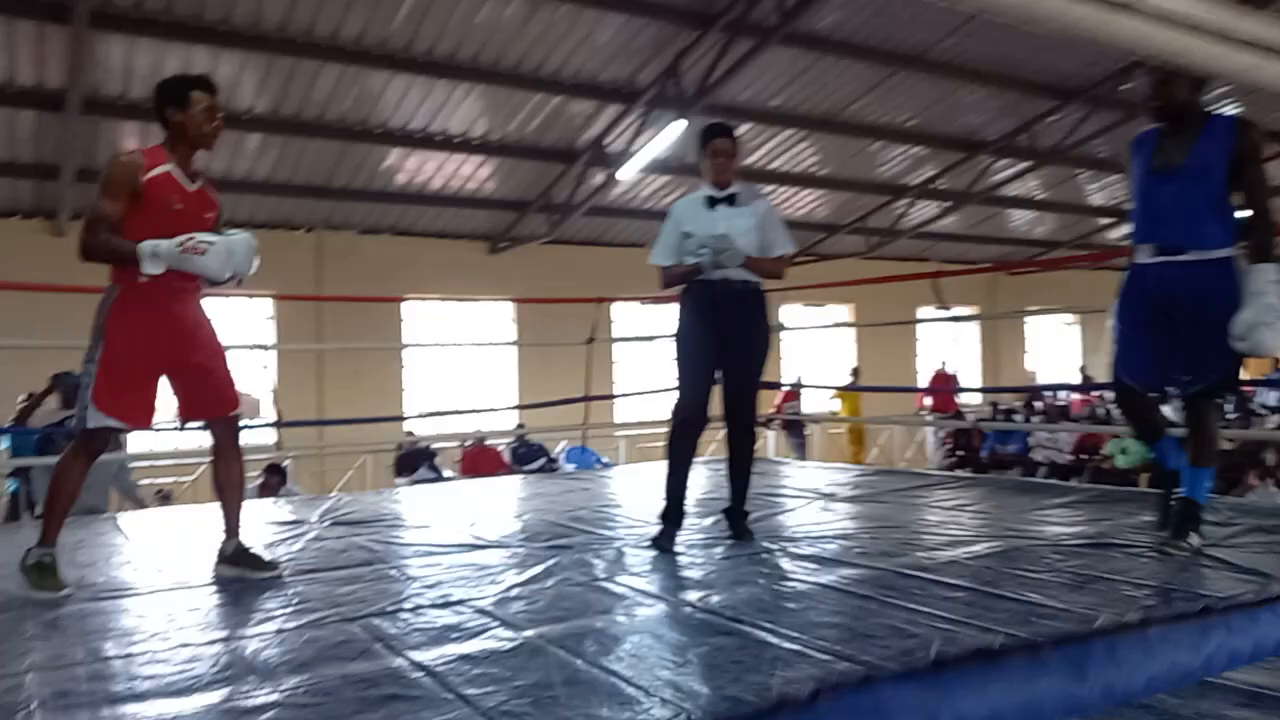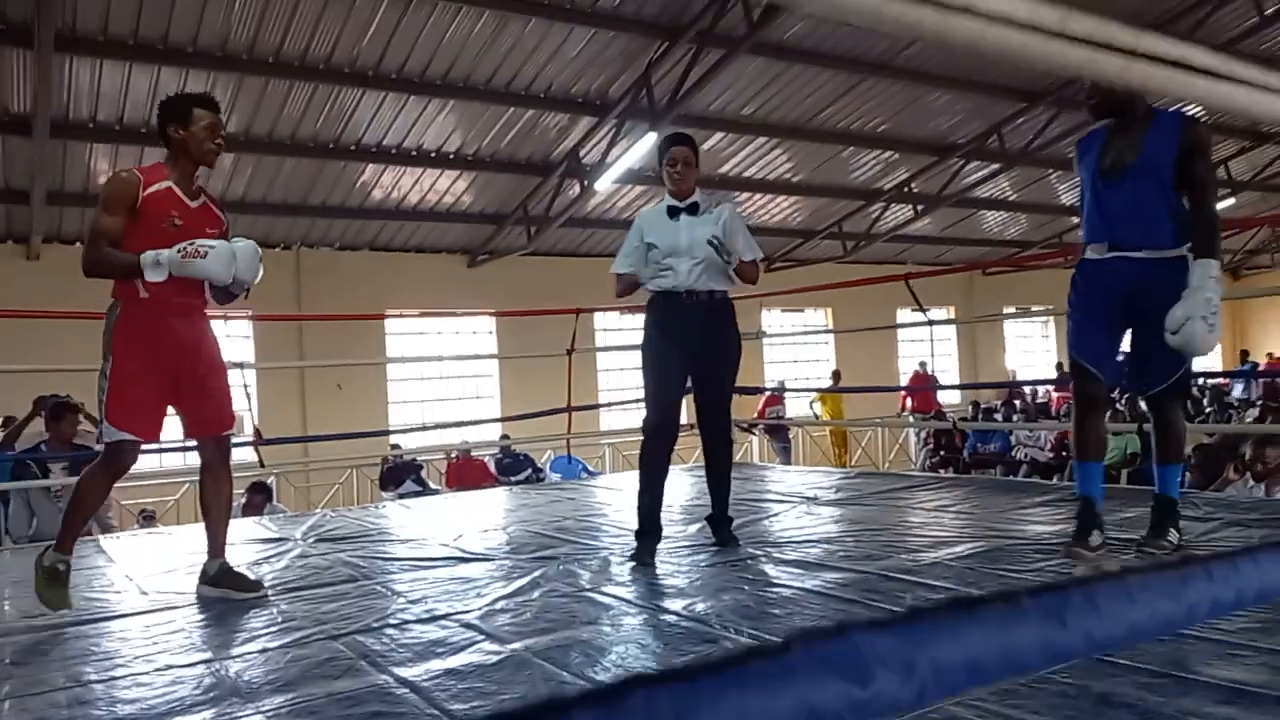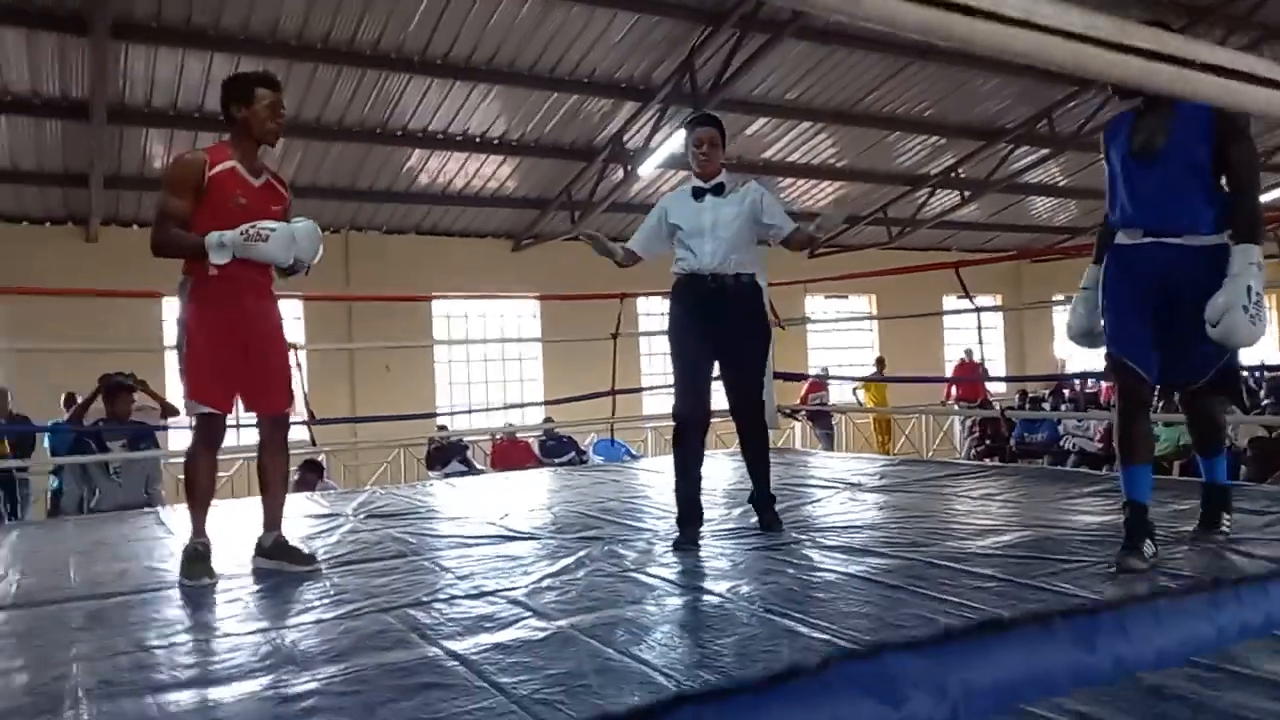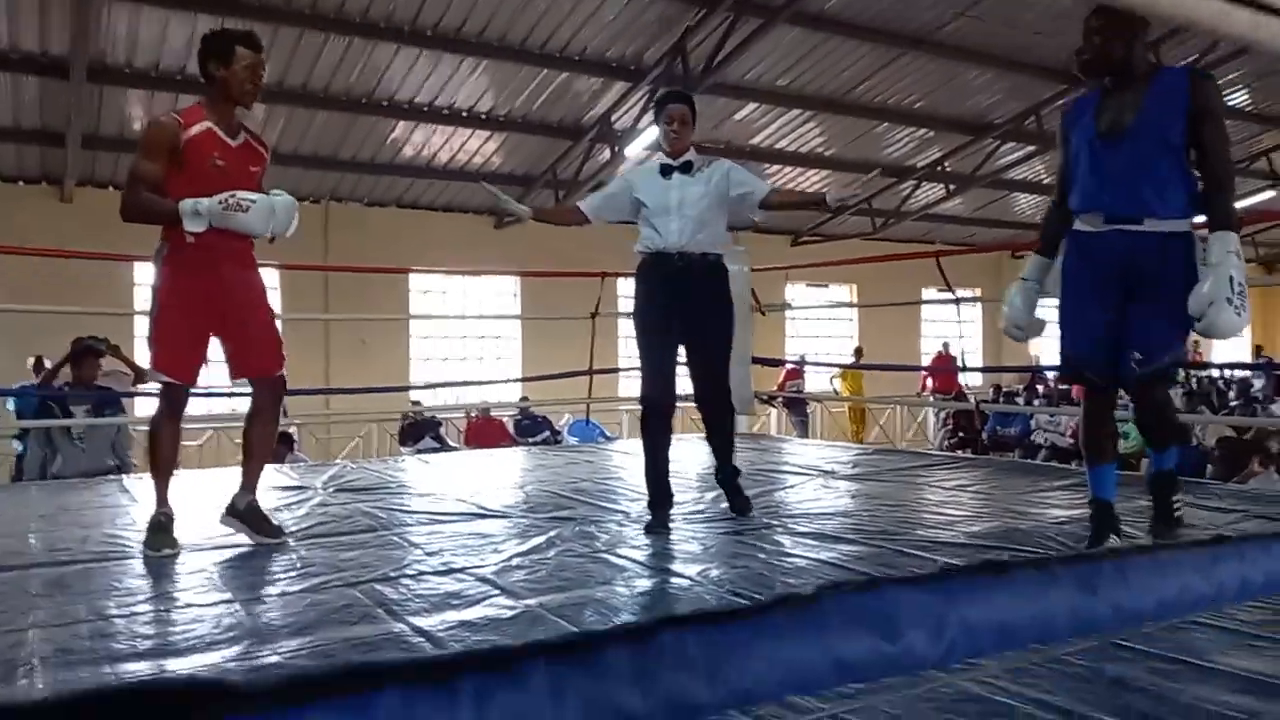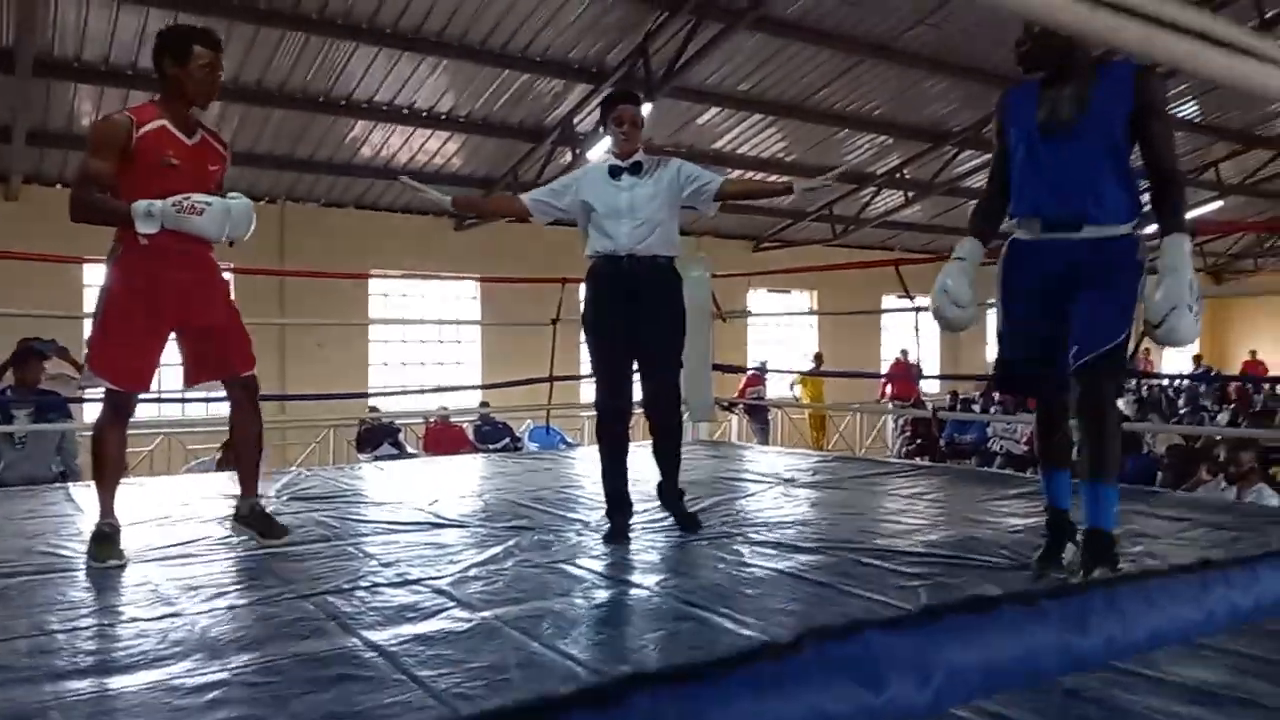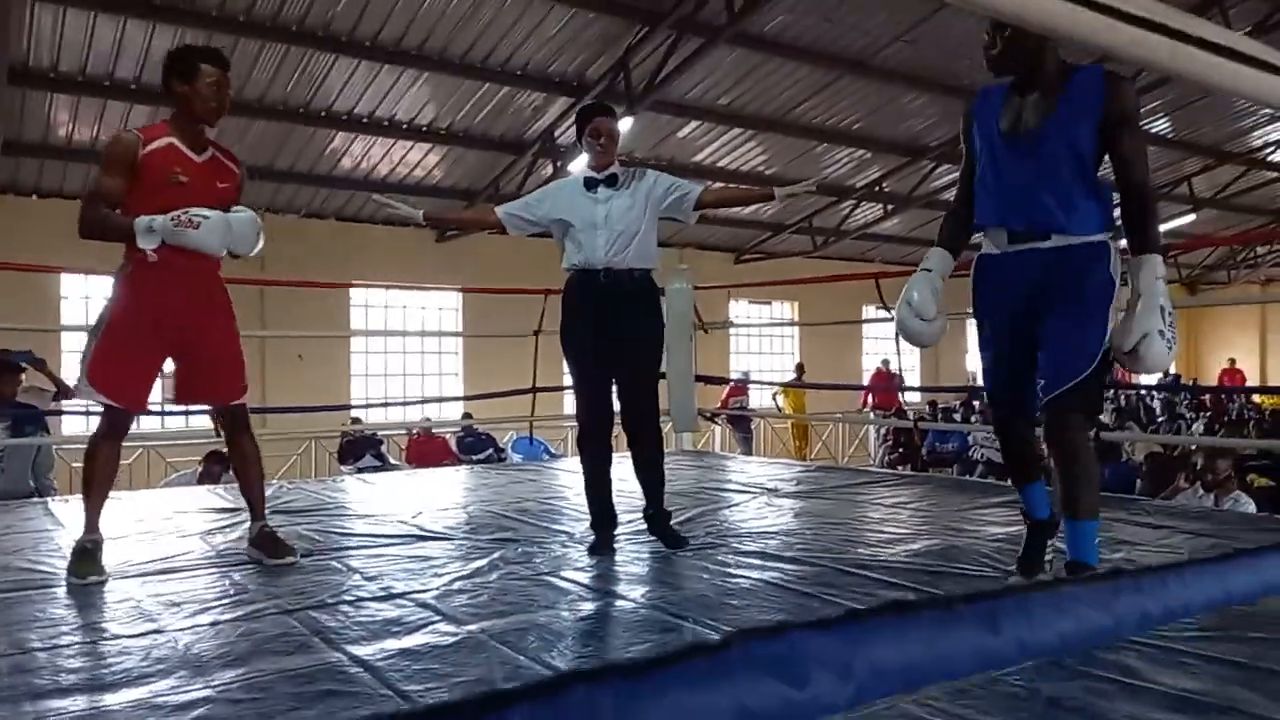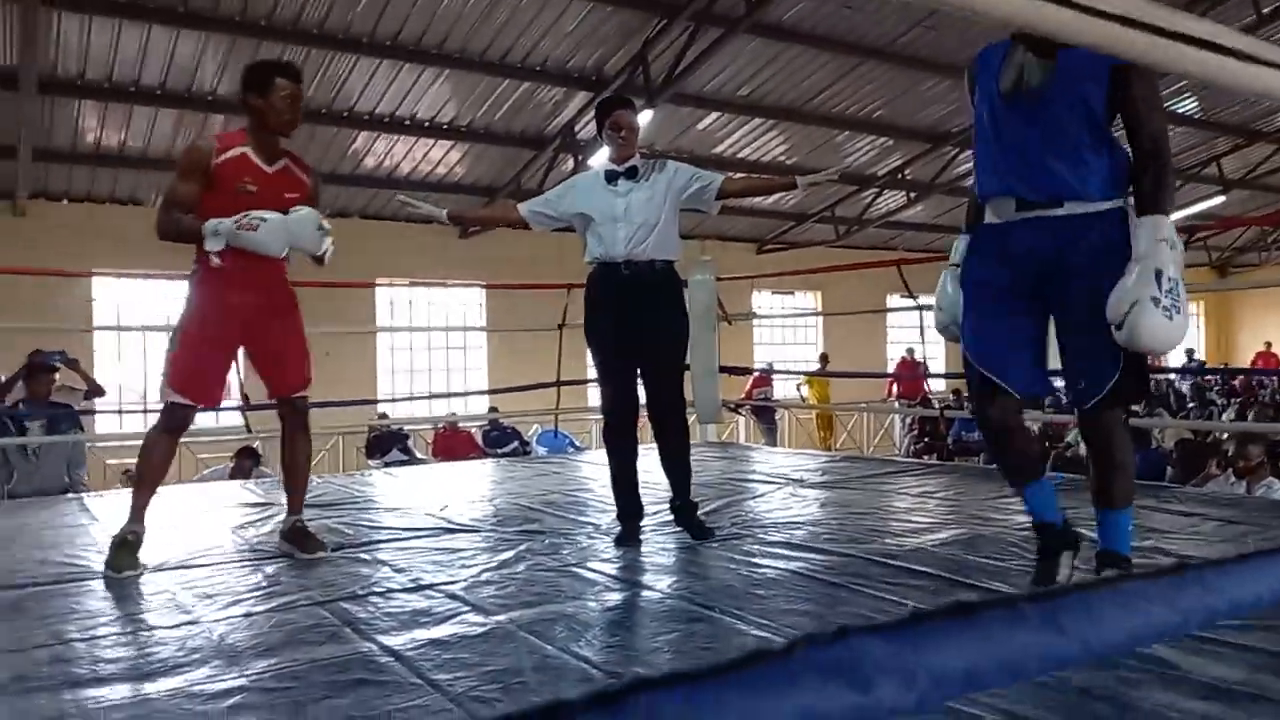
dt=0.2s
person 1, frame 1
left shoulder: (207, 194)
right shoulder: (131, 170)
right elbow: (91, 244)
left wrist: (230, 265)
right wrist: (160, 250)
left hip: (187, 314)
right hip: (134, 312)
left knee: (227, 428)
right knee: (96, 436)
left ankle: (232, 546)
right ankle: (43, 551)
person 1, frame 2
left shoulder: (213, 212)
right shoulder: (131, 187)
right elbow: (94, 259)
left wrist: (239, 278)
right wrist: (156, 260)
left hip: (192, 330)
right hip: (139, 326)
left knee: (218, 446)
right knee: (120, 452)
left ankle: (215, 567)
right ankle: (57, 558)
person 1, frame 3
left shoulder: (277, 188)
right shoulder: (196, 167)
right elbow: (161, 239)
left wrist: (300, 255)
right wrist: (224, 240)
left hip: (261, 308)
right hip: (210, 305)
left knee: (277, 422)
right knee: (210, 425)
left ankle: (271, 538)
right ankle: (198, 542)
person 1, frame 4
left shoulder: (257, 148)
right shoulder: (171, 130)
right elbow: (132, 205)
left wrist: (273, 221)
right wrist: (201, 209)
left hip: (241, 274)
right hip: (187, 272)
left knee: (272, 385)
right knee: (174, 394)
left ankle: (245, 501)
right ankle: (161, 513)
person 1, frame 5
left shoulder: (215, 148)
right shoulder: (123, 128)
right elbow: (81, 204)
left wrist: (234, 222)
right wrist: (151, 210)
left hip: (201, 277)
right hip: (138, 275)
left knee: (244, 389)
right knee: (119, 400)
left ankle: (250, 505)
right ankle: (106, 523)
person 1, frame 6
left shoulder: (229, 165)
right shoulder: (134, 146)
right elbow: (91, 222)
left wrist: (246, 234)
right wrist: (154, 225)
left hip: (205, 295)
right hip: (144, 290)
left knee: (235, 414)
right knee: (117, 416)
left ankle: (260, 528)
right ankle: (91, 537)
person 1, frame 7
left shoulder: (303, 174)
right shoulder: (208, 156)
left elbow: (320, 240)
right elbow: (168, 224)
left wrist: (320, 240)
right wrist: (223, 229)
left hip: (274, 296)
right hip: (217, 291)
left knee: (295, 408)
right knee: (176, 412)
left ankle: (294, 522)
right ankle: (132, 530)
person 2, frame 1
left shoulder: (1234, 135)
right shoulder: (1143, 146)
left hip: (1207, 274)
right hip: (1147, 276)
left knee: (1199, 399)
right knee: (1131, 394)
left ankle: (1191, 507)
right ankle: (1179, 478)
person 2, frame 2
left shoulder: (1182, 133)
right shoulder: (1088, 145)
left elbow: (1204, 210)
left wrist: (1204, 282)
right wrist: (1077, 285)
left hip: (1161, 272)
right hip: (1099, 275)
left knee: (1163, 397)
right knee: (1088, 390)
left ankle: (1166, 509)
right ankle: (1088, 517)
person 2, frame 3
left shoulder: (1216, 115)
right shoulder: (1116, 130)
left elbow: (1245, 194)
left wrist: (1244, 267)
right wrist: (1092, 281)
left hip: (1197, 261)
right hip: (1131, 265)
left knee: (1199, 391)
right knee: (1132, 390)
left ankle: (1217, 497)
right ankle: (1137, 522)
person 2, frame 4
left shoulder: (1190, 89)
right shoulder: (1078, 111)
left elbow: (1217, 176)
left wrist: (1224, 256)
right wrist: (1035, 270)
left hip: (1163, 249)
right hip: (1090, 250)
left knee: (1148, 385)
right knee: (1096, 388)
left ankle: (1165, 476)
right ankle: (1104, 513)
person 2, frame 5
left shoulder: (1134, 86)
right shoulder: (1015, 103)
left elbow: (1165, 178)
right elbow: (998, 189)
left wrist: (1176, 262)
right wrist: (964, 258)
left hip: (1105, 253)
right hip: (1031, 256)
left knee: (1094, 394)
right knee: (1047, 400)
left ankle: (1101, 544)
right ankle: (1059, 523)
person 2, frame 6
left shoulder: (1103, 92)
right shoulder: (982, 106)
left elbow: (1136, 189)
left wrist: (1151, 283)
right wrist: (934, 267)
left hip: (1075, 265)
right hip: (1001, 268)
left knee: (1066, 416)
right knee: (1012, 421)
left ankle: (1083, 572)
right ankle: (1040, 522)
person 2, frame 7
left shoulder: (1110, 51)
right shoulder: (986, 66)
left elbow: (1152, 153)
left wrist: (1153, 249)
right wrist: (963, 255)
left hip: (1089, 236)
right hip: (1005, 241)
left knee: (1099, 411)
right knee: (993, 409)
left ankle: (1115, 563)
right ankle: (1053, 529)
person 3, frame 1
left shoulder: (759, 206)
right shoulder: (683, 209)
left elbow: (779, 268)
right elbow: (667, 277)
left wrist: (741, 258)
right wrist: (704, 262)
left hip: (745, 310)
right hip: (700, 309)
left knee: (741, 413)
right knee: (690, 409)
left ankle: (737, 512)
right ankle: (672, 516)
person 3, frame 2
left shoulder: (723, 214)
right shoulder: (647, 220)
left elbow: (751, 275)
right elbow: (623, 282)
left wrist: (731, 259)
right wrist: (633, 277)
left hip: (713, 318)
right hip: (667, 320)
left knee: (715, 422)
right knee: (660, 423)
left ankle: (720, 518)
right ankle: (648, 533)
person 3, frame 3
left shoulder: (751, 193)
right shoulder: (672, 203)
left elbow: (790, 235)
right elbow: (634, 253)
left wrist: (815, 236)
right wrist: (607, 249)
left hip: (740, 300)
right hip: (692, 303)
left knee: (748, 404)
right knee: (690, 409)
left ankle: (763, 499)
right ankle: (689, 520)
person 3, frame 4
left shoulder: (720, 172)
right shoulder: (638, 179)
left elbow: (770, 197)
right elbow: (582, 212)
left wrist: (825, 199)
right wrist: (530, 213)
left hip: (706, 280)
right hip: (657, 282)
left knee: (713, 384)
right knee: (656, 391)
left ankle: (727, 475)
right ankle: (659, 503)
person 3, frame 5
left shoulder: (672, 172)
right shoulder: (584, 180)
left elbow: (729, 188)
right elbow: (519, 205)
left wrist: (793, 187)
right wrist: (452, 202)
left hip: (658, 284)
right hip: (608, 286)
left knee: (663, 393)
right knee: (612, 399)
left ankle: (671, 492)
right ankle: (618, 512)
person 3, frame 6
left shoulder: (648, 184)
right shoulder: (559, 193)
left elbow: (709, 196)
right elbow: (493, 217)
left wrist: (776, 193)
right wrist: (424, 217)
left hip: (635, 297)
right hip: (585, 300)
left knee: (641, 408)
right knee: (593, 413)
left ankle: (656, 513)
right ankle: (603, 524)
person 3, frame 7
left shoulder: (669, 174)
right shoulder: (581, 187)
left elbow: (730, 185)
right elbow: (516, 214)
left wrist: (798, 182)
right wrist: (446, 215)
left hip: (657, 289)
right hip: (608, 293)
left knee: (667, 399)
right knee: (617, 404)
left ankle: (683, 505)
right ankle: (628, 515)
